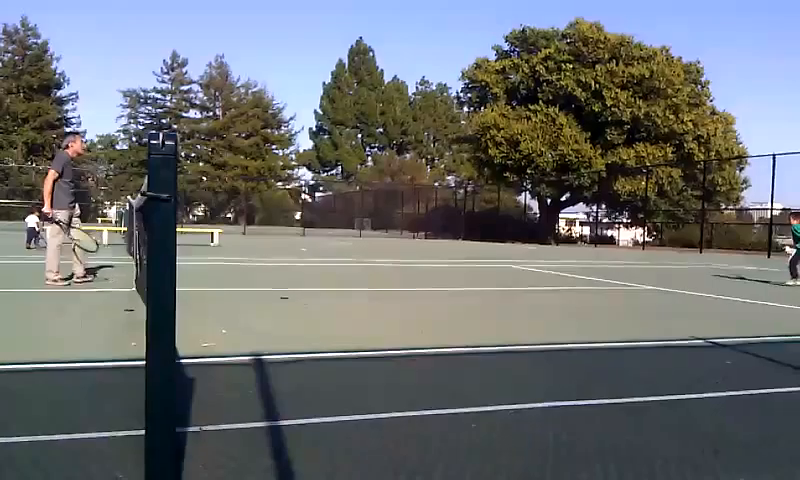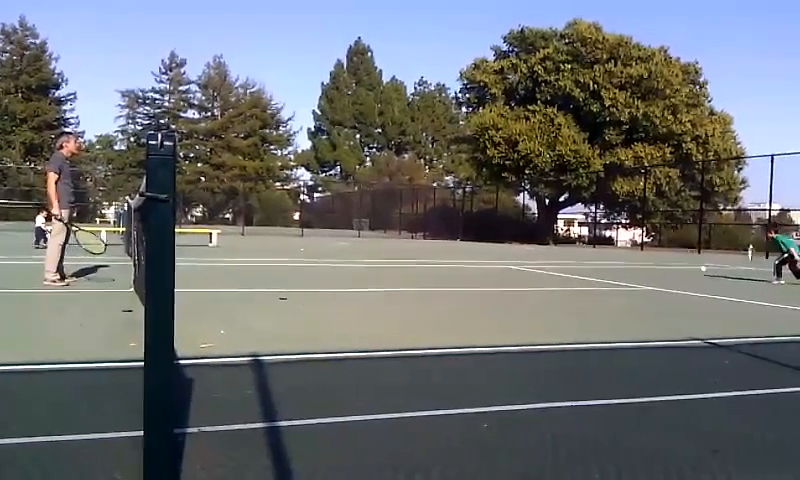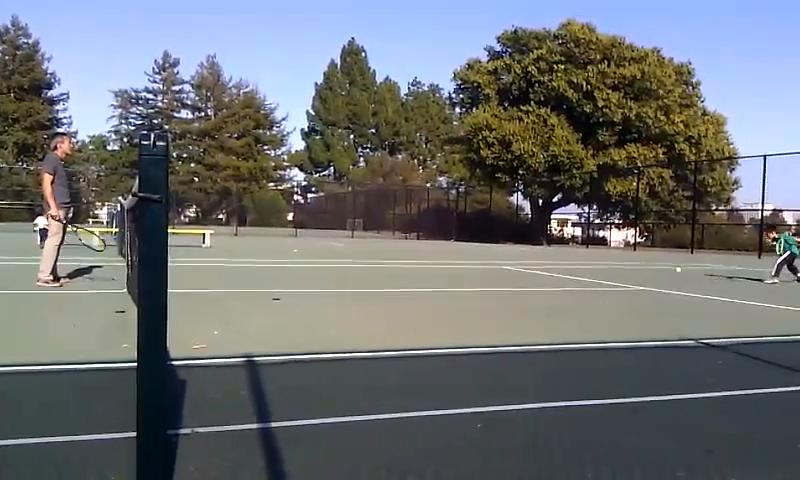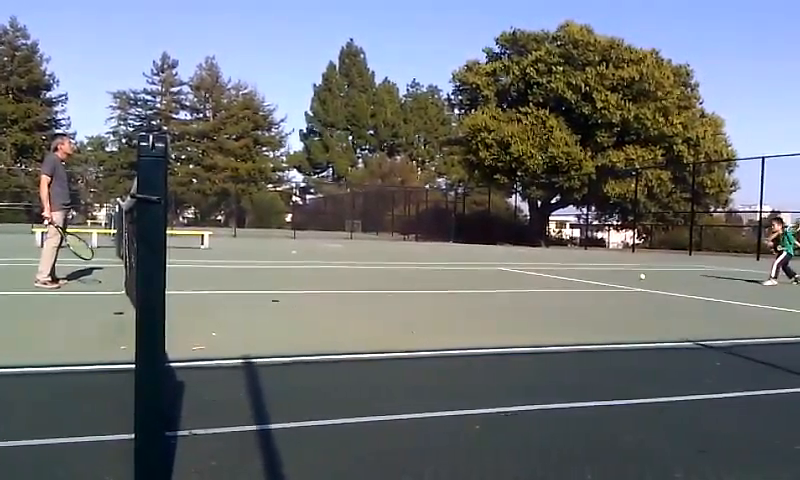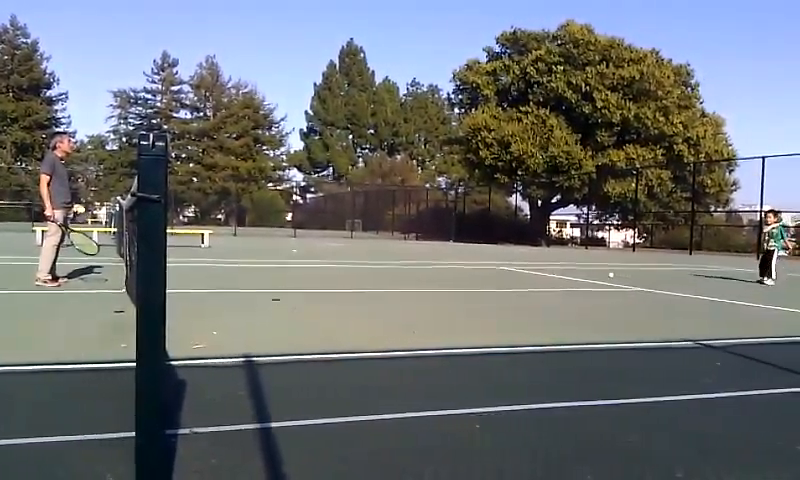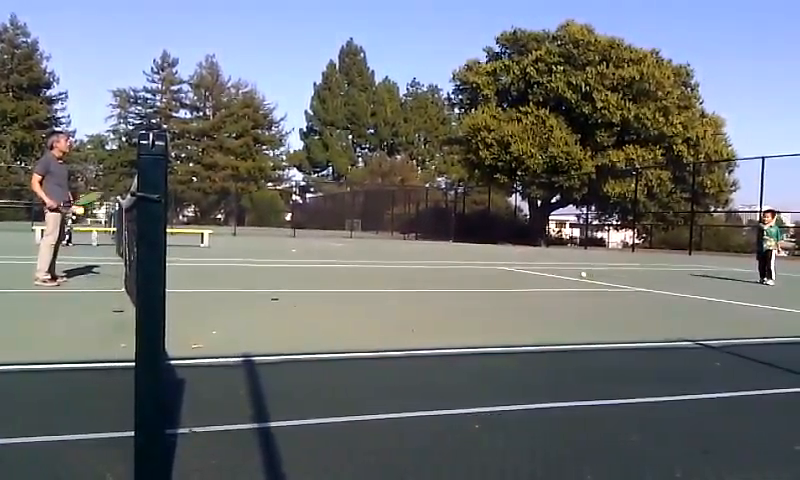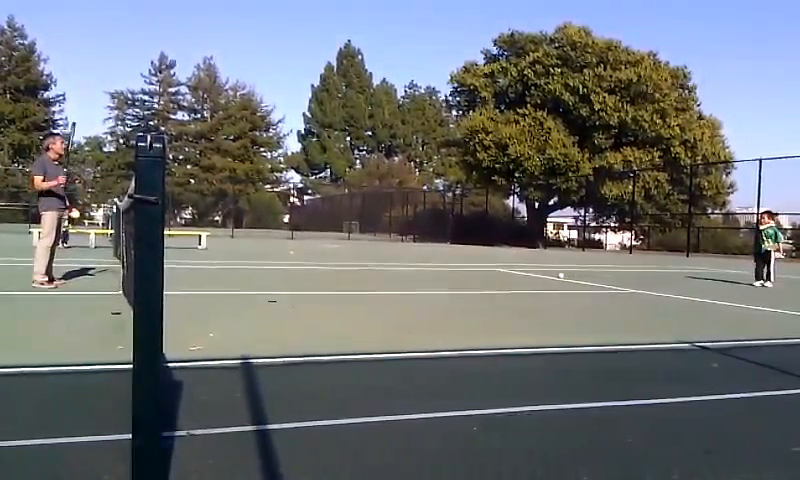
dt=0.5s
person 1, frame 1
left shoulder: (68, 160)
right shoulder: (62, 157)
right elbow: (49, 180)
right wrist: (47, 204)
left hip: (71, 206)
right hip: (60, 207)
right knee: (56, 240)
left ankle: (79, 273)
right ankle: (52, 276)
person 1, frame 2
left shoulder: (64, 160)
right shoulder: (57, 158)
right elbow: (51, 183)
right wrist: (55, 206)
left hip: (67, 207)
right hip: (61, 207)
left knee: (63, 241)
right knee: (56, 240)
left ankle: (59, 273)
right ankle: (50, 276)
person 1, frame 3
left shoulder: (59, 161)
right shoulder: (51, 159)
right elbow: (46, 184)
right wrist: (53, 207)
left hip: (63, 208)
right hip: (56, 208)
left knee: (57, 242)
right knee: (53, 241)
left ankle: (52, 274)
right ankle: (44, 277)
person 1, frame 4
left shoulder: (60, 163)
right shoulder: (51, 160)
right elbow: (43, 185)
left wrist: (68, 208)
right wrist: (46, 208)
left hip: (62, 210)
right hip: (55, 210)
left knee: (56, 243)
right knee: (52, 242)
left ankle: (50, 276)
right ankle: (42, 278)
person 1, frame 5
left shoulder: (61, 162)
right shoulder: (50, 159)
right elbow: (43, 184)
left wrist: (71, 204)
right wrist: (48, 207)
left hip: (63, 208)
right hip: (55, 208)
left knee: (57, 242)
right knee: (51, 240)
left ankle: (50, 274)
right ankle: (42, 276)
person 1, frame 6
left shoulder: (63, 163)
right shoulder: (46, 160)
right elbow: (34, 183)
left wrist: (72, 203)
right wrist: (46, 199)
left hip: (63, 207)
right hip: (53, 207)
left knee: (57, 241)
right knee: (49, 239)
left ankle: (50, 273)
right ankle: (41, 275)
person 1, frame 7
left shoulder: (59, 164)
right shoulder: (41, 161)
right elbow: (37, 185)
left wrist: (68, 205)
right wrist: (55, 182)
left hip: (59, 208)
right hip: (49, 208)
left knee: (53, 243)
right knee: (46, 242)
left ankle: (48, 275)
right ankle: (39, 278)
